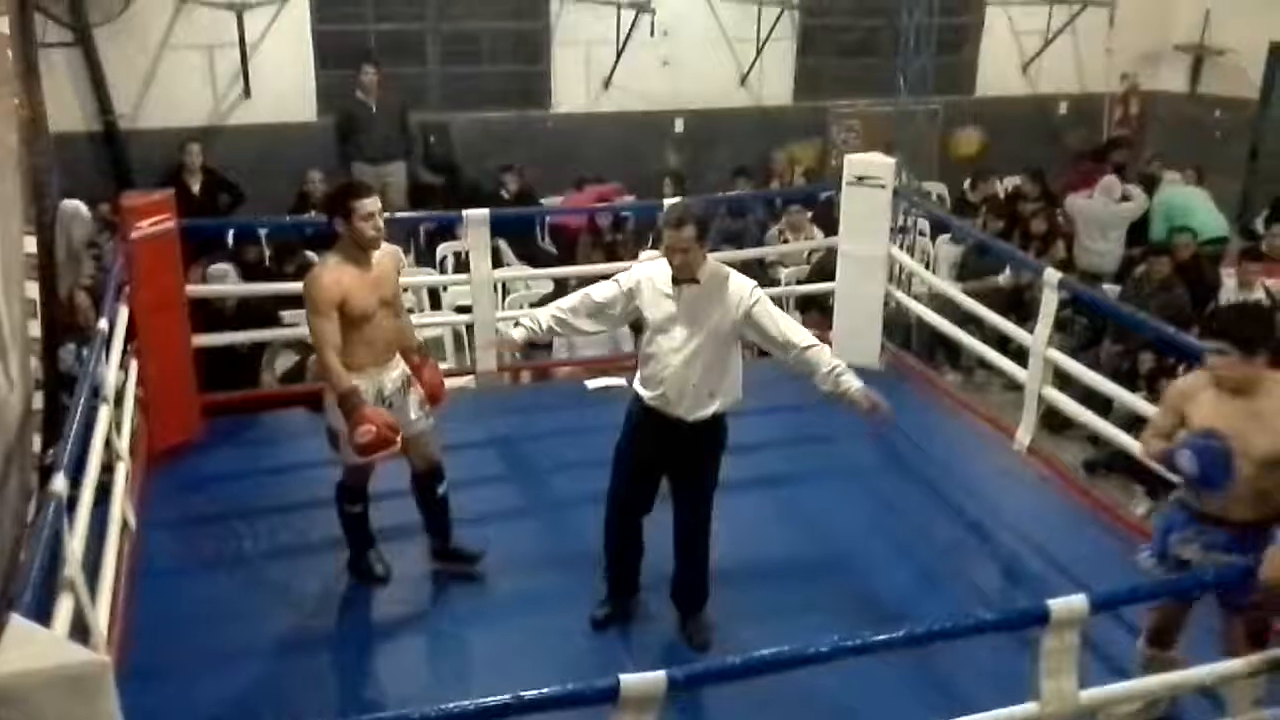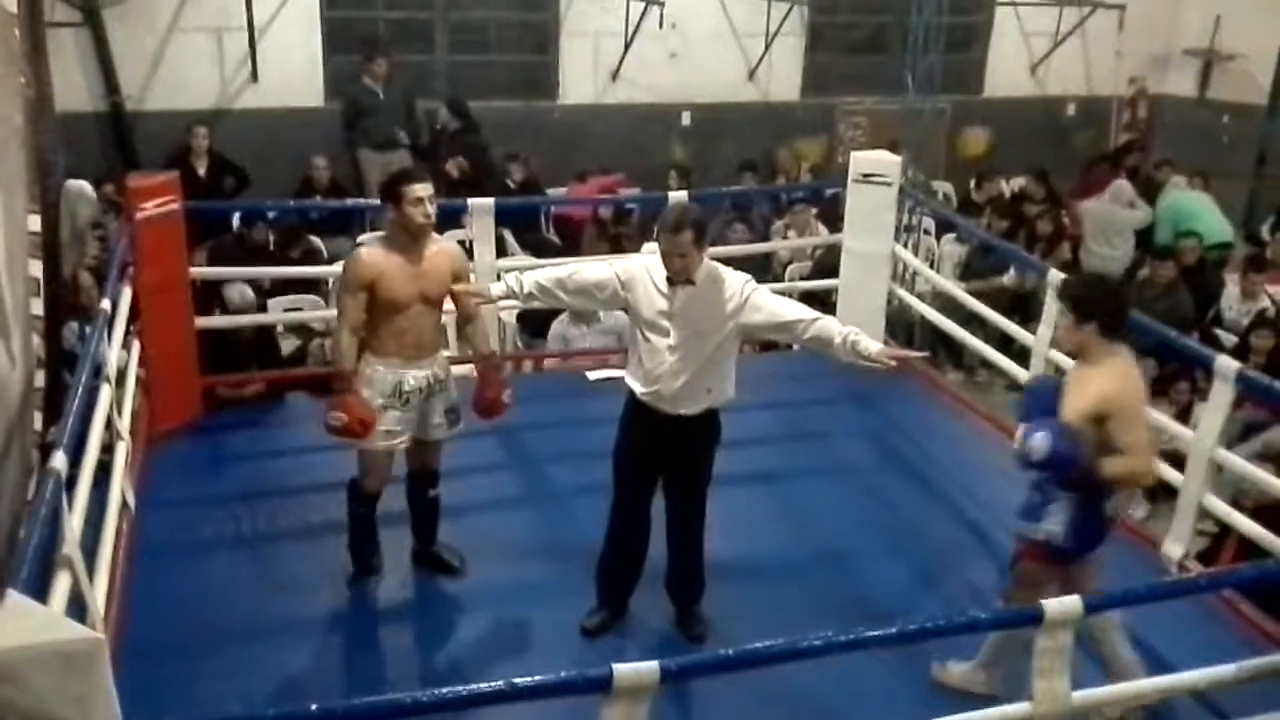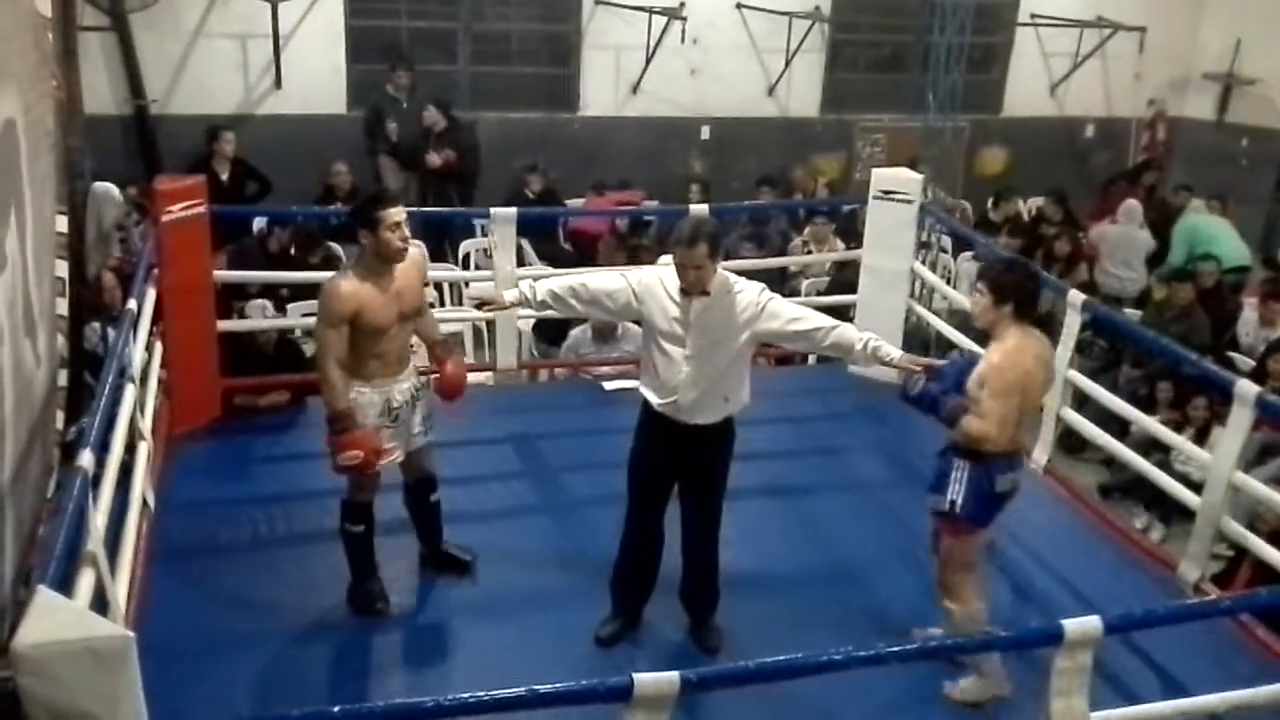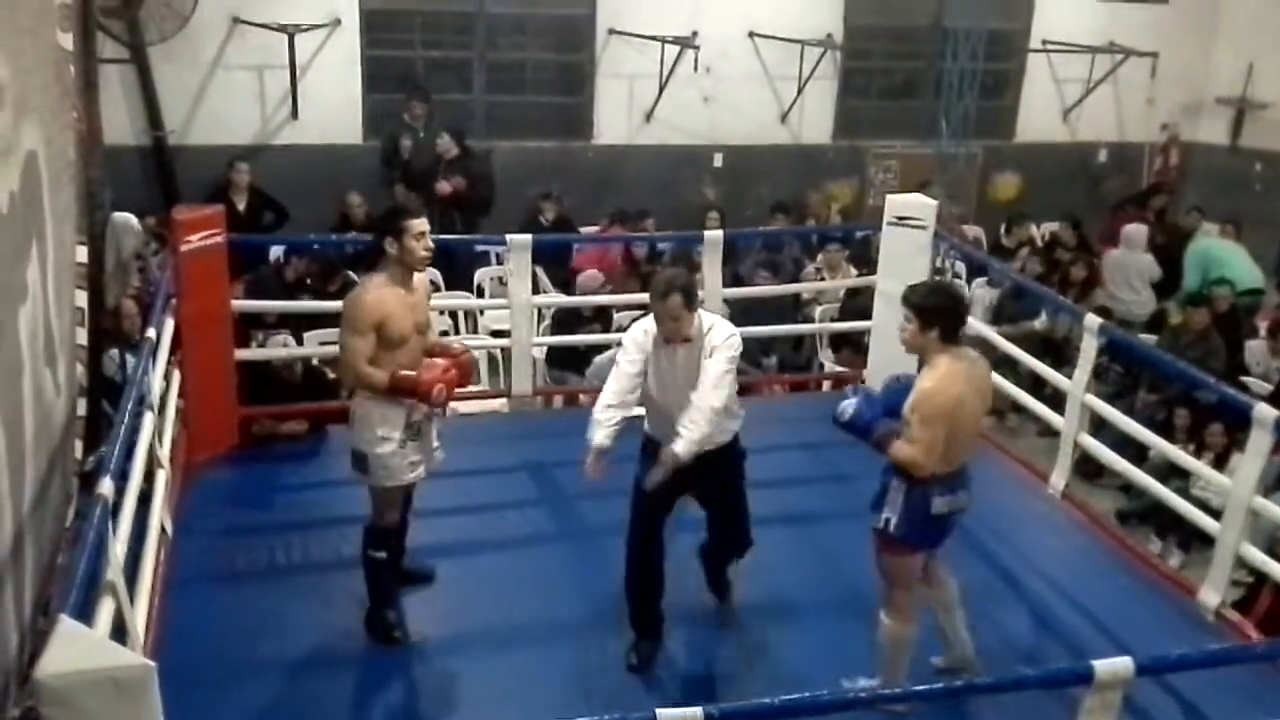
dt=0.7s
person 1, frame 1
left shoulder: (738, 291)
right shoulder: (643, 278)
left elbow: (793, 340)
right elbow: (585, 306)
left wrist: (850, 386)
right wrist: (524, 330)
left hip: (702, 426)
right hip: (647, 415)
left knee: (693, 523)
right knee: (622, 510)
left ankle: (691, 609)
right ankle: (620, 595)
person 1, frame 2
left shoulder: (735, 290)
right shoulder: (633, 274)
left elbow: (799, 319)
right elbow: (570, 280)
left wrist: (866, 346)
right wrist: (501, 288)
left hip: (697, 423)
right hip: (642, 414)
left knee: (687, 519)
right knee: (626, 512)
left ankle: (687, 603)
right ankle: (611, 599)
person 1, frame 3
left shoulder: (750, 300)
right shoulder: (646, 285)
left elbow: (815, 326)
right elbow: (584, 289)
left wrist: (887, 353)
right wrist: (517, 295)
left hip: (712, 432)
right hip: (657, 424)
left knee: (702, 528)
right knee: (641, 521)
left ankle: (702, 615)
right ankle: (626, 609)
person 1, frame 4
left shoulder: (723, 337)
right shoulder: (642, 335)
left elbow: (710, 401)
right elbow: (619, 387)
left wrist: (679, 453)
right wrist: (599, 441)
left hip: (716, 451)
right hip: (661, 447)
left knee: (735, 538)
right knee: (642, 540)
left ankle: (714, 563)
right ankle: (647, 632)
person 2, frame 1
right shoulder: (1189, 389)
right elbow: (1150, 440)
right wrist: (1178, 457)
right hip: (1189, 526)
left knee: (1246, 649)
right knee: (1160, 627)
person 2, frame 2
left shoulder: (1119, 387)
right shoulder: (1104, 359)
left elbow: (1144, 470)
left wrist: (1080, 461)
right wrist: (1050, 403)
left hip: (1074, 504)
right hip: (1077, 497)
left knee: (1021, 592)
right knee: (1082, 590)
left ankle: (985, 673)
right ankle: (1131, 680)
person 2, frame 3
left shoulder: (1006, 359)
right shoulder: (1037, 343)
left elbow: (993, 434)
left wrist: (944, 401)
right wrist: (967, 381)
left hip: (975, 471)
right hip: (1002, 466)
left knee: (956, 577)
right knee: (962, 558)
left ankle: (989, 677)
right ankle: (956, 635)
person 2, frame 4
left shoulder: (934, 387)
right shoulder: (976, 364)
left elbow: (920, 462)
left wrist: (874, 426)
right wrist: (908, 407)
left hip: (918, 495)
right hip: (954, 485)
left knee: (898, 596)
right knee: (931, 572)
left ankle: (890, 688)
right ankle: (960, 653)
person 3, frame 1
left shoulder: (391, 256)
right shoulder: (325, 280)
right elbow: (327, 353)
left wrist: (419, 361)
right wrist: (353, 406)
left hip: (396, 374)
right hip: (357, 385)
left knee: (428, 461)
right knee: (357, 474)
left ankle: (443, 545)
right ankle: (362, 551)
person 3, frame 2
left shoulder: (451, 255)
right shoulder: (365, 262)
left elbow: (469, 317)
right elbow: (348, 329)
left wrist: (488, 369)
right wrist: (346, 387)
left hip: (433, 372)
right hip: (383, 376)
left knee: (427, 467)
right knee: (373, 477)
left ankle: (425, 545)
right ankle: (364, 543)
person 3, frame 3
left shoulder: (416, 260)
right shoulder: (342, 292)
right elbow: (329, 364)
left wrist: (442, 353)
right wrist: (344, 423)
left hip: (407, 384)
right hip: (365, 396)
left knee: (422, 473)
right knee: (362, 491)
left ankle: (434, 549)
right ankle: (364, 579)
person 3, frame 4
left shoulder: (420, 284)
right shoulder: (367, 300)
right elbow: (353, 371)
left wrist: (445, 351)
right wrist: (409, 384)
left hip: (416, 407)
right hip: (381, 414)
left knee: (404, 497)
right knee: (386, 513)
left ankle: (394, 566)
right ankle: (380, 607)
